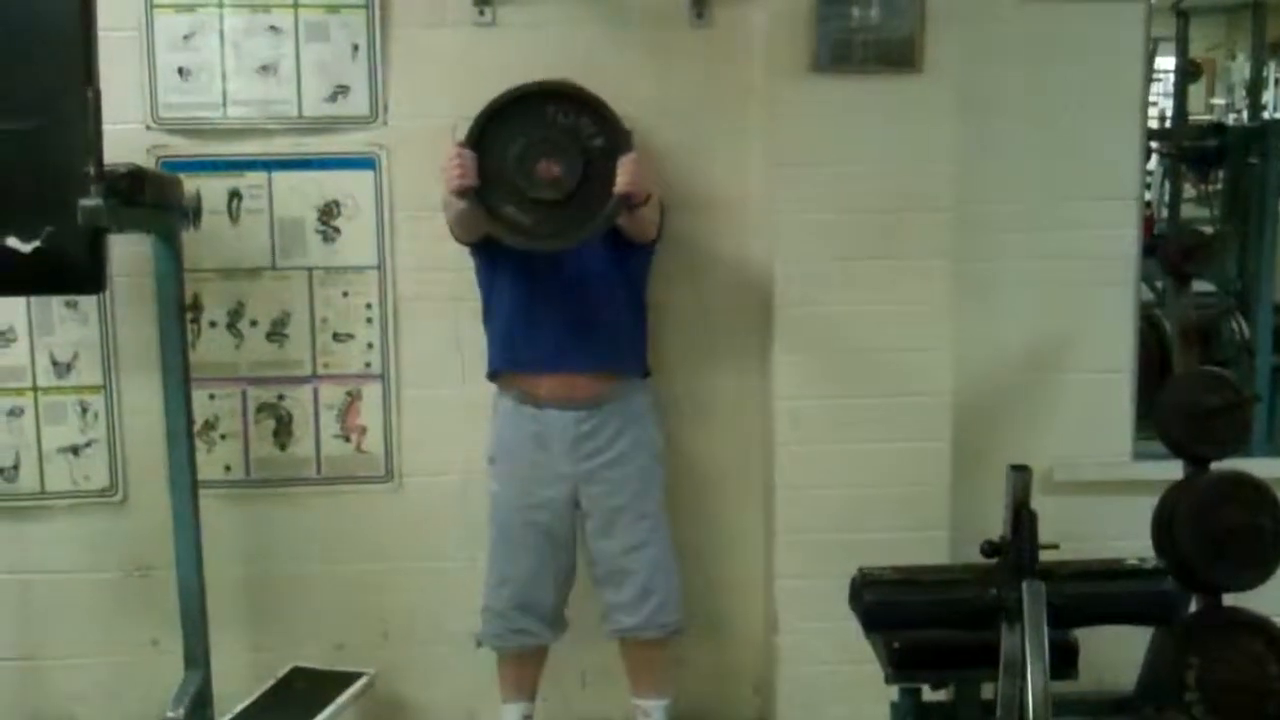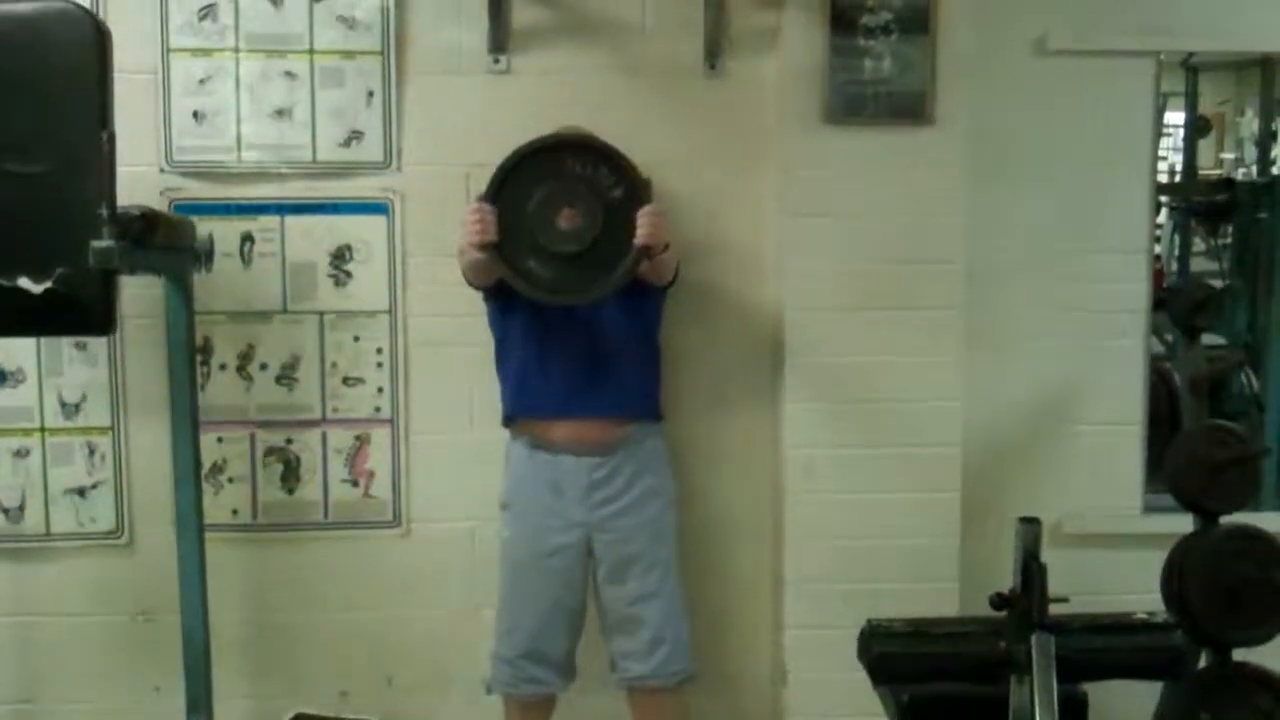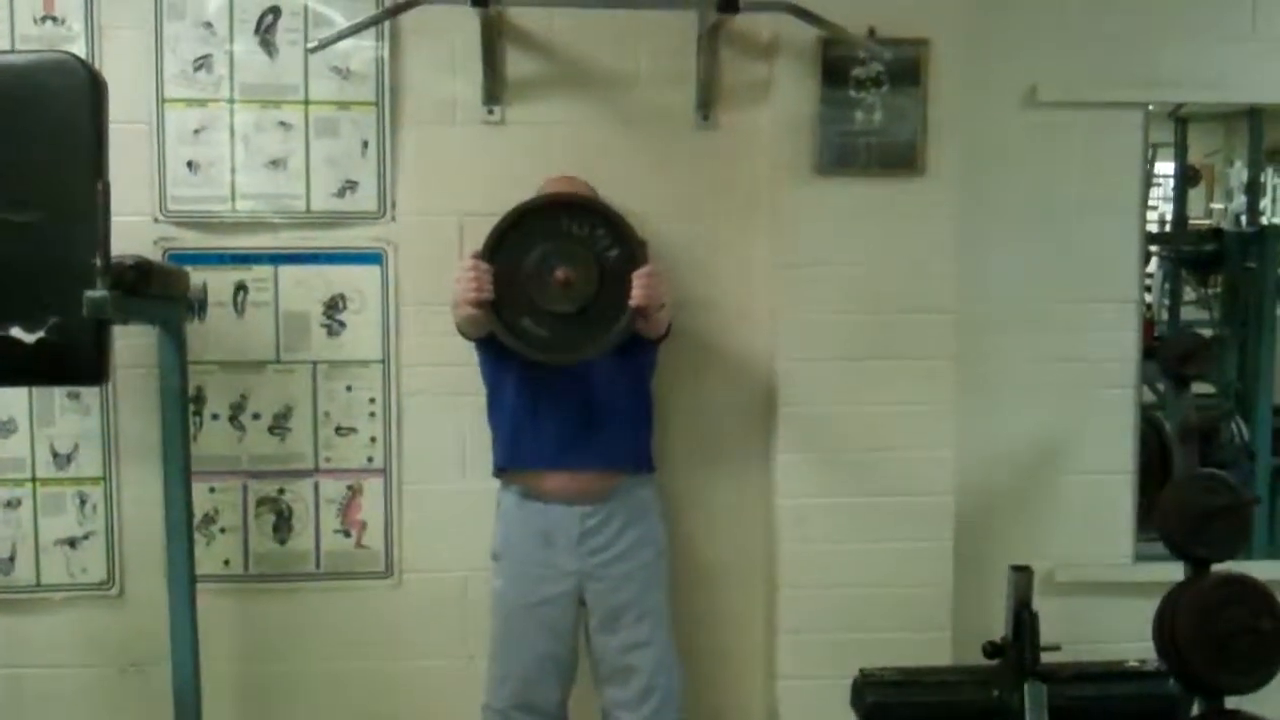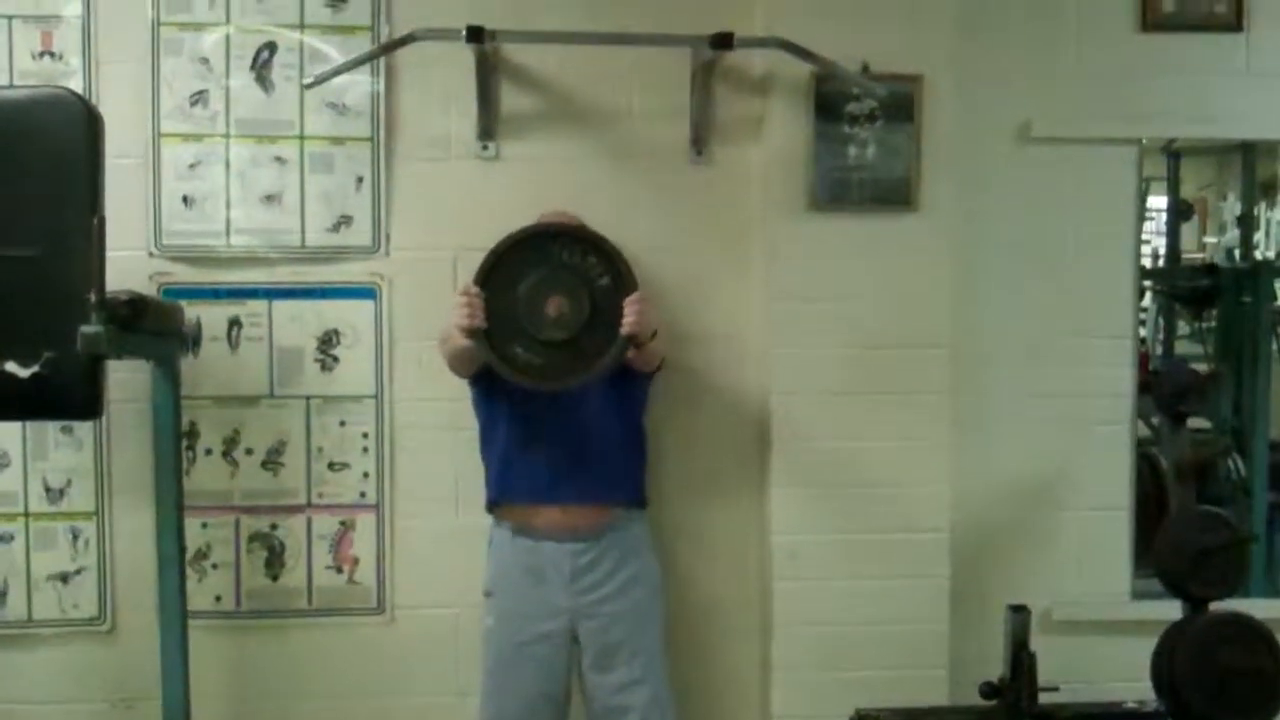
dt=1s
person 1, frame 1
left shoulder: (620, 213)
left elbow: (644, 224)
right elbow: (466, 225)
left wrist: (638, 196)
right wrist: (459, 196)
left hip: (618, 419)
right hip: (526, 422)
left knee: (641, 587)
right knee: (517, 592)
person 1, frame 2
left shoulder: (632, 258)
left elbow: (662, 272)
right elbow: (480, 273)
left wrist: (659, 248)
right wrist: (474, 249)
left hip: (632, 465)
right hip: (539, 469)
left knee: (653, 642)
right knee: (527, 646)
person 1, frame 3
left shoulder: (622, 300)
left elbow: (655, 325)
right elbow: (475, 324)
left wrist: (654, 306)
right wrist: (468, 304)
left hip: (623, 513)
right hip: (531, 517)
person 1, frame 4
left shoulder: (615, 335)
left elbow: (649, 358)
right elbow: (462, 361)
left wrist: (646, 336)
right wrist: (460, 335)
left hip: (615, 550)
right hip: (523, 554)
